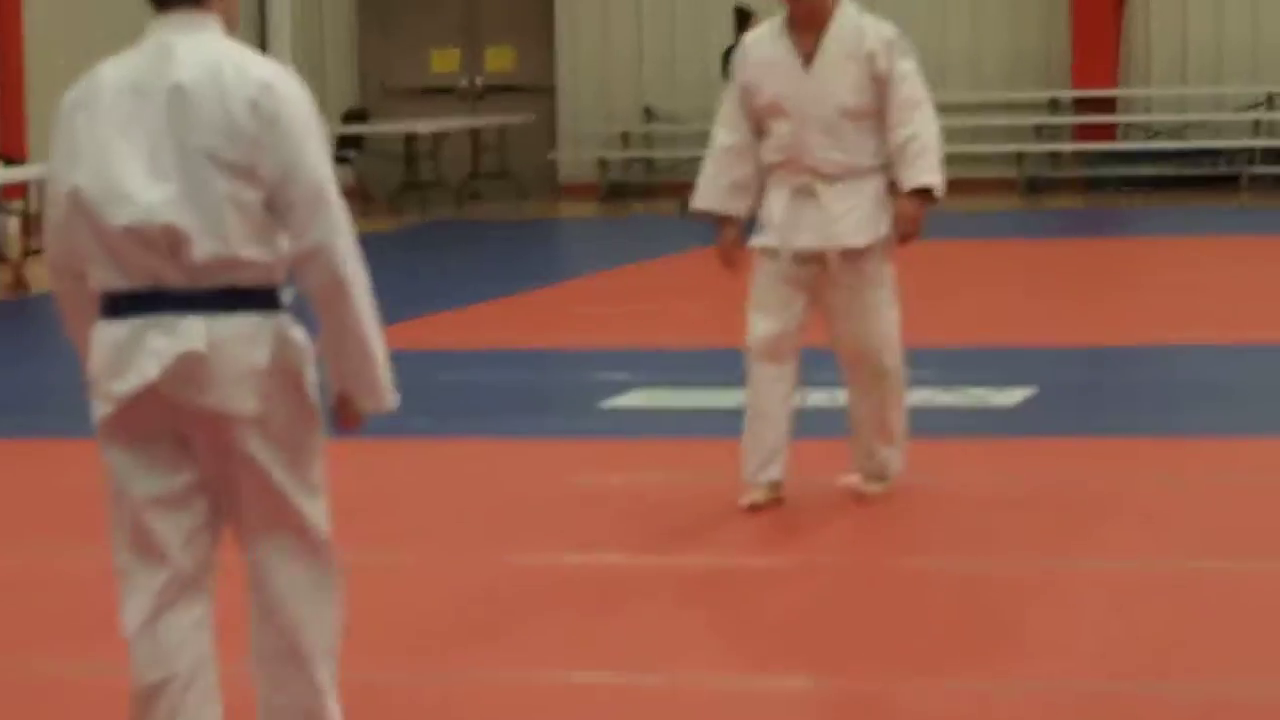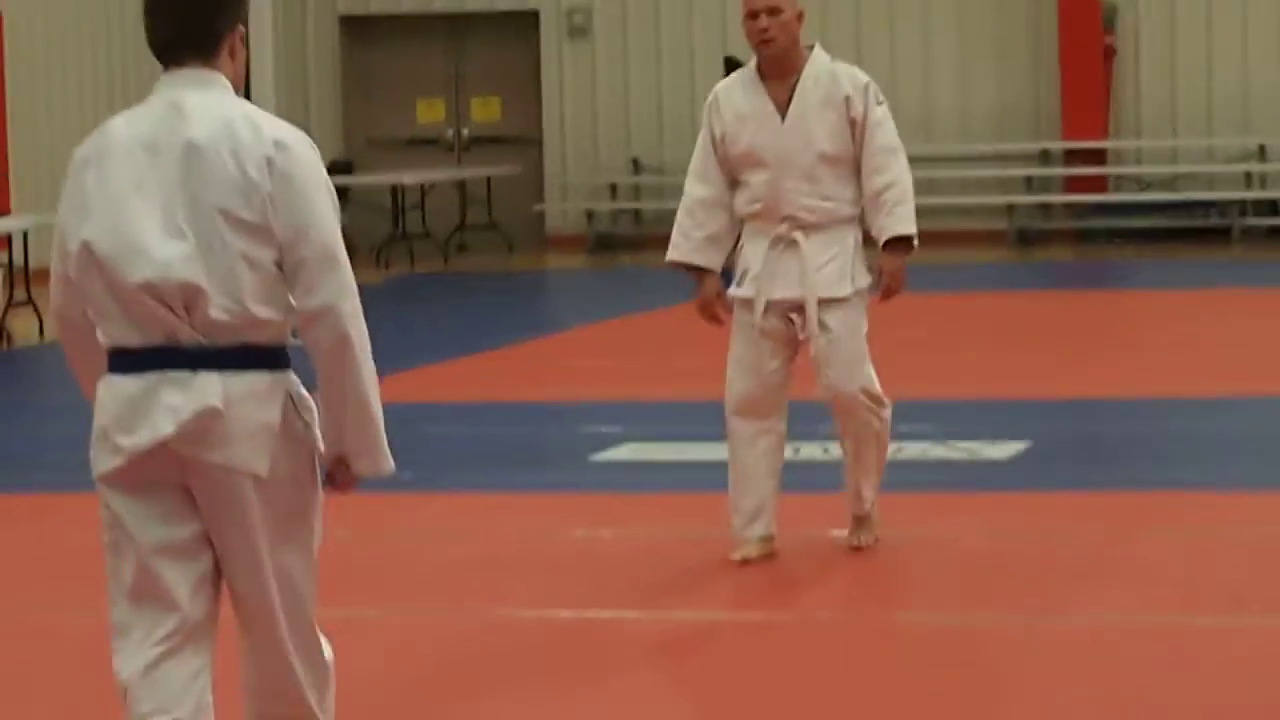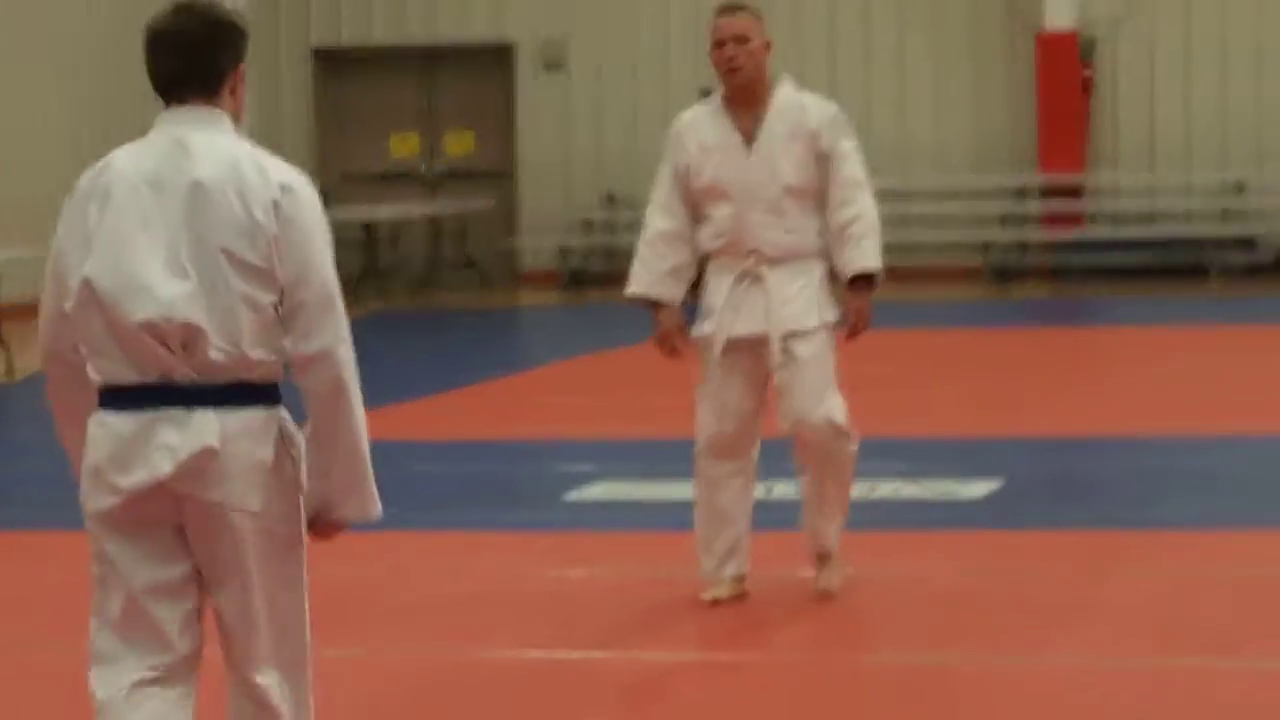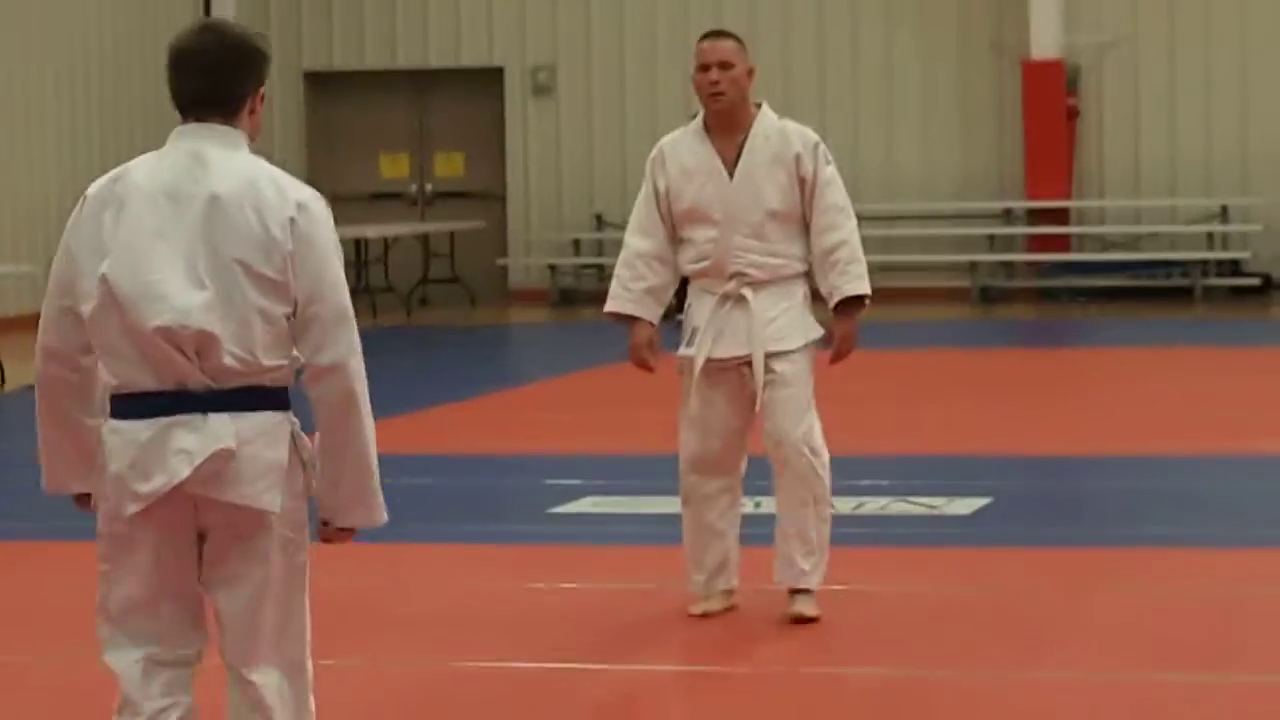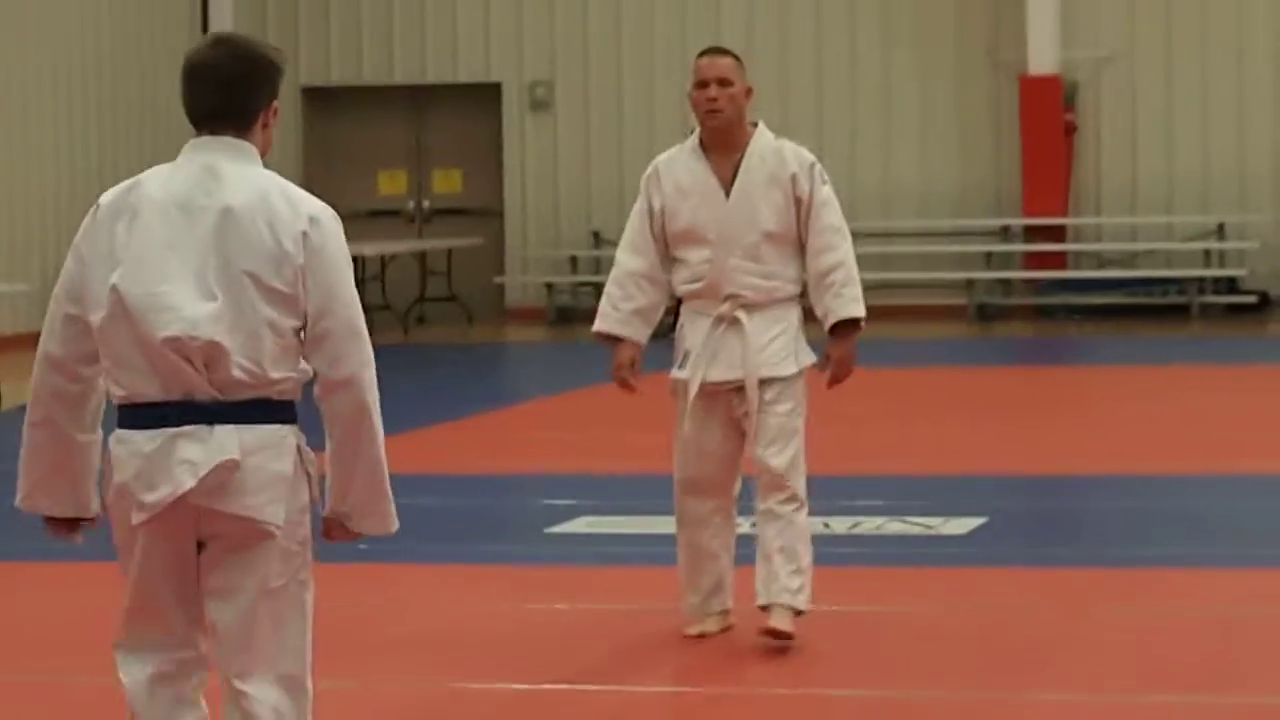
dt=0.1s
person 1, frame 1
left shoulder: (89, 95)
right shoulder: (260, 84)
left elbow: (68, 258)
right elbow: (320, 238)
right wrist: (357, 374)
left hip: (131, 347)
right hip: (239, 343)
left knee: (159, 575)
right knee: (291, 549)
person 1, frame 2
left shoulder: (99, 151)
right shoulder: (273, 144)
left elbow: (72, 310)
right elbow: (327, 304)
right wrist: (354, 437)
left hip: (133, 407)
right hip: (245, 403)
left knee: (156, 634)
right knee: (280, 627)
person 1, frame 3
left shoulder: (96, 187)
right shoulder: (275, 187)
left elbow: (61, 349)
right elbow: (320, 347)
left wrist: (96, 447)
right wrist: (340, 485)
left hip: (127, 446)
right hip: (236, 442)
person 1, frame 4
left shoulder: (107, 196)
right shoulder: (290, 201)
left elbow: (62, 350)
right elbow: (333, 359)
left wrist: (76, 464)
right wrist: (347, 492)
left hip: (139, 448)
right hip: (251, 447)
left knee: (146, 649)
right knee: (267, 659)
person 1, frame 5
left shoulder: (118, 207)
right shoulder: (301, 215)
left elbow: (63, 360)
right elbow: (345, 371)
left wrist: (55, 483)
right wrist: (356, 498)
left hip: (146, 457)
right hip: (255, 460)
left knee: (156, 657)
person 2, frame 1
right shoulder: (755, 49)
left elbow: (912, 119)
right elbow: (736, 139)
left wrist: (914, 194)
right wrist: (729, 218)
left hip: (854, 211)
right hip: (783, 215)
left knee: (869, 345)
right knee: (768, 343)
left ankle: (877, 462)
right ankle: (763, 476)
person 2, frame 2
left shoulder: (850, 87)
right shoulder: (725, 99)
left elbow: (885, 171)
right elbow: (707, 191)
left wrist: (893, 250)
right wrist: (704, 271)
left hip: (832, 261)
right hip: (760, 265)
left knee: (852, 393)
right knee: (750, 401)
left ankle: (863, 509)
right ankle: (754, 530)
person 2, frame 3
left shoulder: (817, 118)
right shoulder: (689, 130)
left elbow: (850, 205)
right elbow: (669, 225)
left wrist: (859, 285)
right wrist: (664, 303)
left hip: (799, 295)
right hip: (725, 300)
left knee: (817, 424)
right knee: (720, 441)
left ankle: (825, 549)
right ankle: (724, 570)
person 2, frame 4
left shoulder: (798, 145)
right shoulder: (670, 155)
left elbow: (834, 231)
right elbow: (648, 244)
left wrist: (846, 308)
right wrist: (640, 319)
left hip: (781, 317)
right hip: (708, 320)
left knee: (797, 450)
right knee: (707, 460)
left ankle: (801, 583)
right ankle: (714, 583)
person 2, frame 5
left shoulder: (794, 165)
right shoulder: (665, 174)
left elbow: (829, 253)
right elbow: (639, 263)
left wrist: (842, 332)
right wrist: (625, 339)
left hip: (773, 341)
right hip: (701, 342)
left knee: (779, 476)
right knee: (700, 482)
left ankle: (782, 604)
right ankle: (708, 604)
